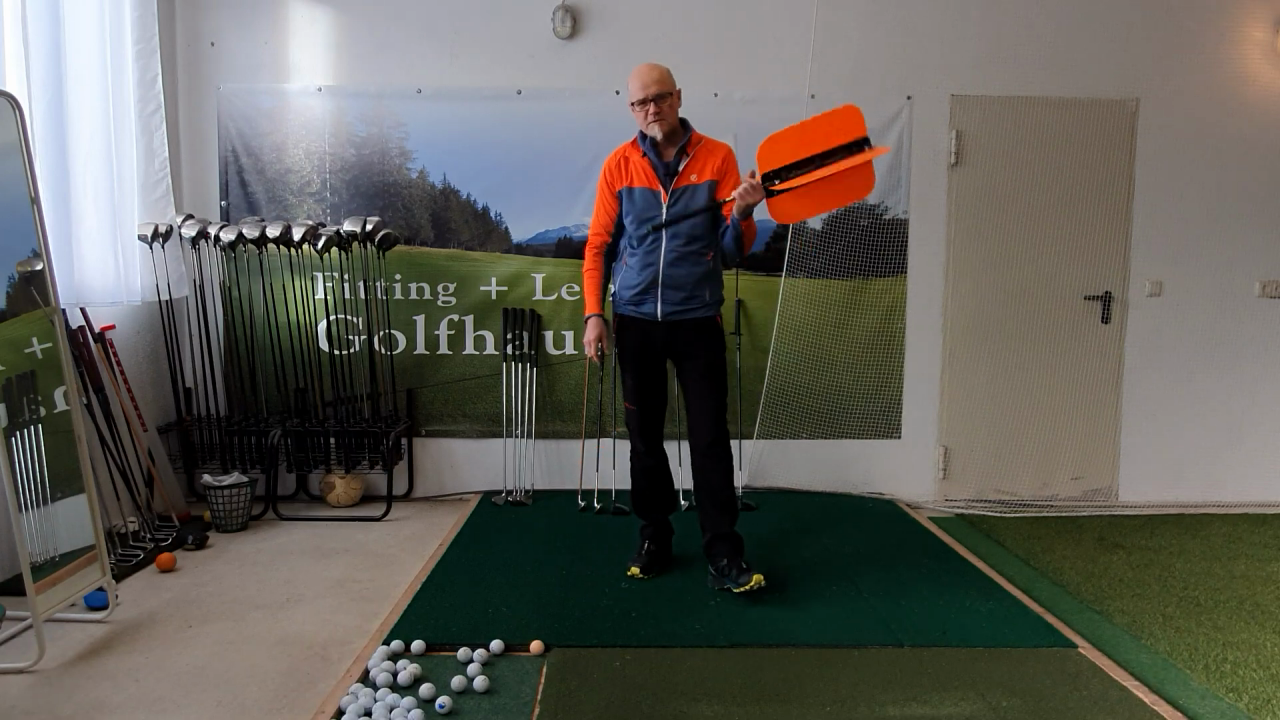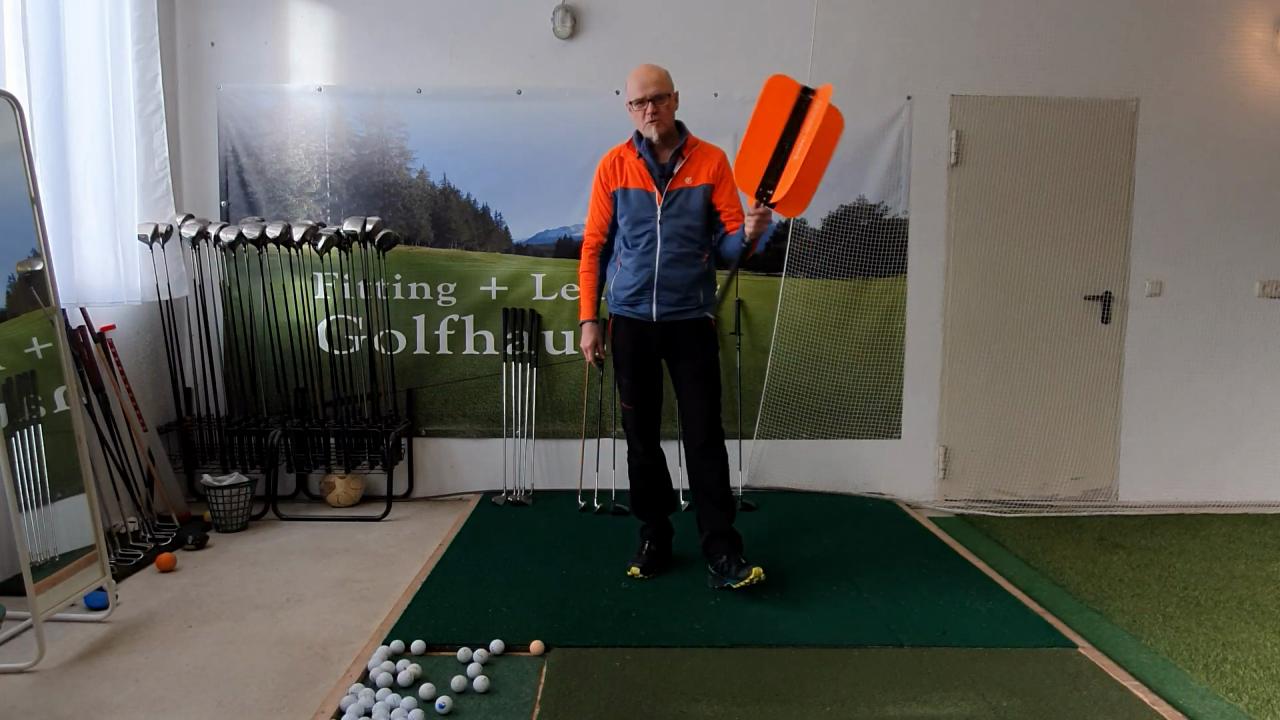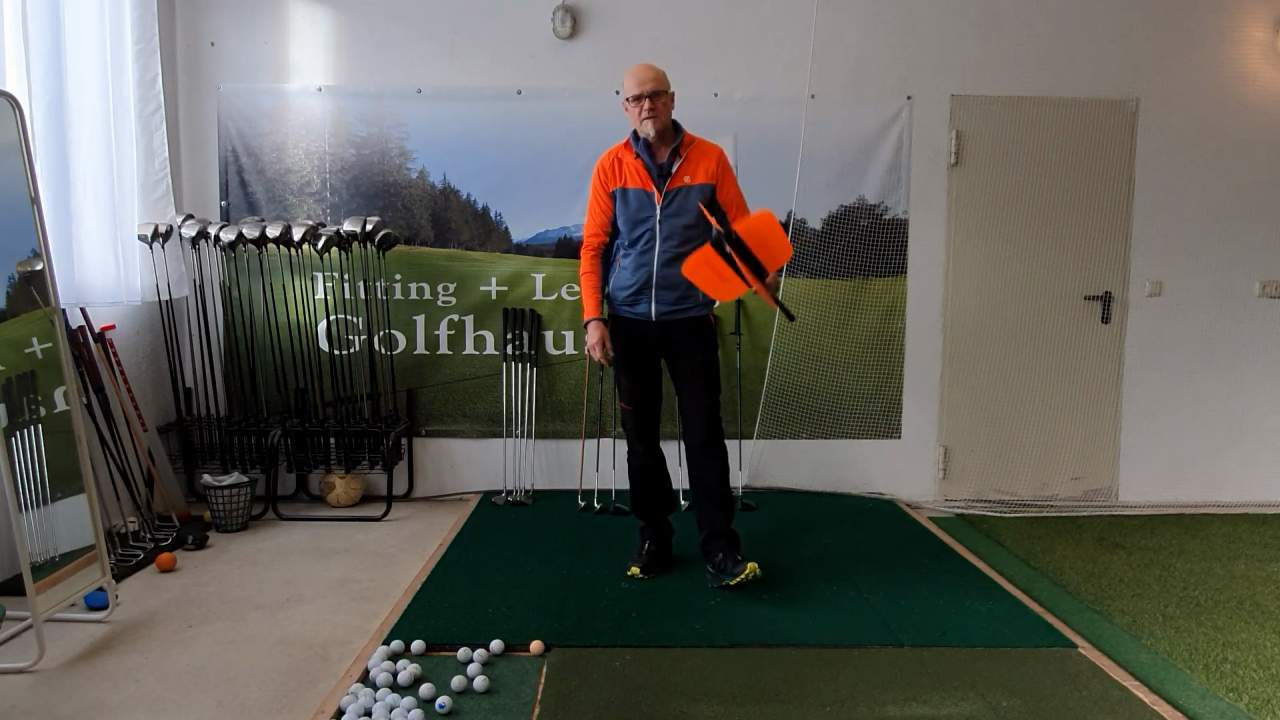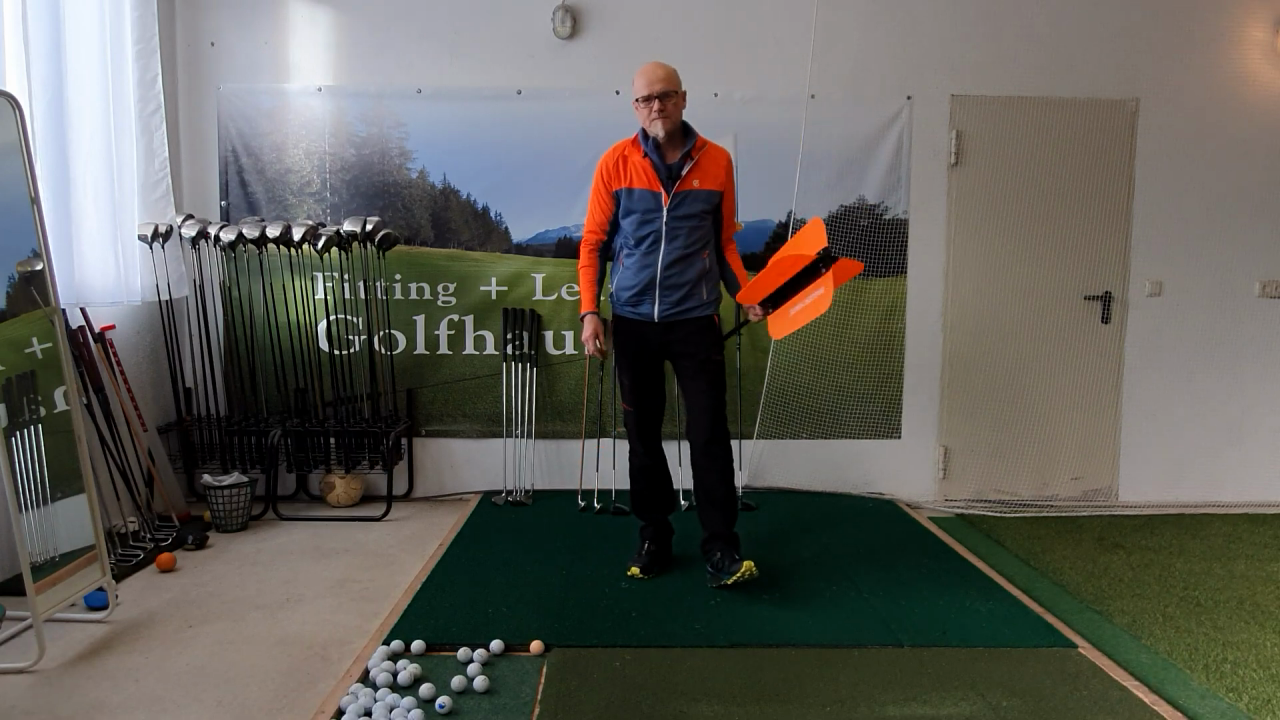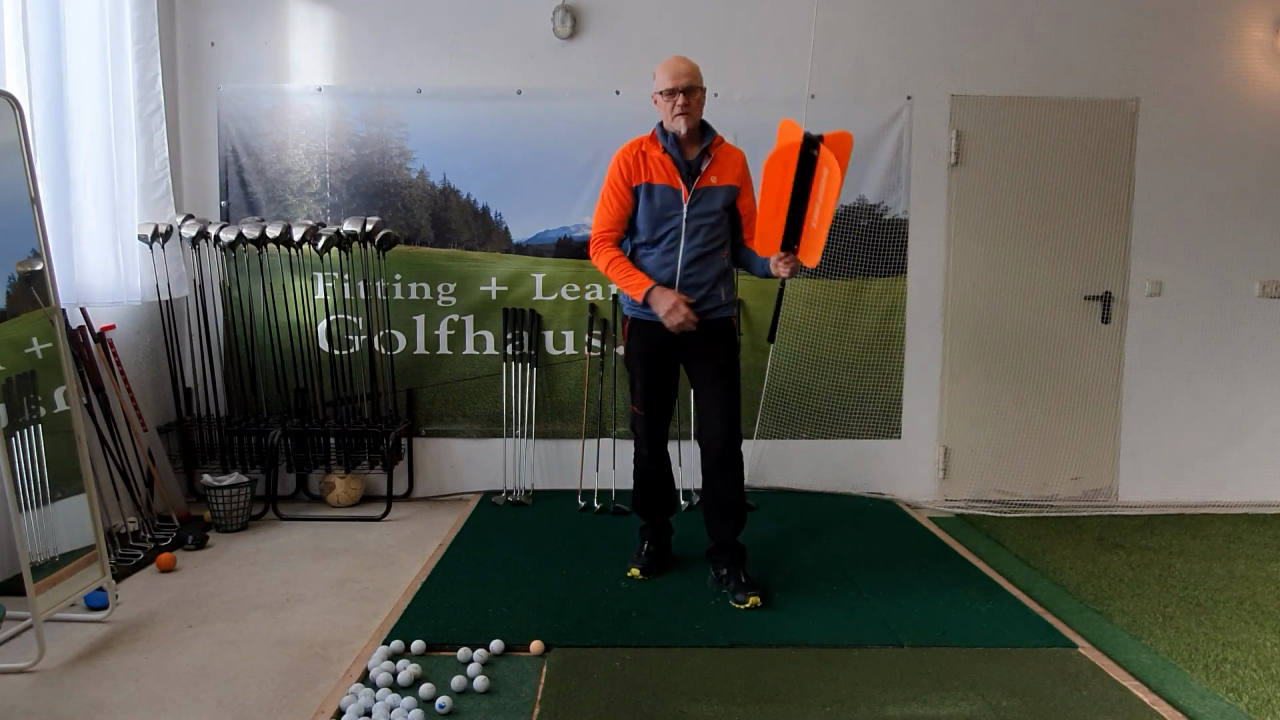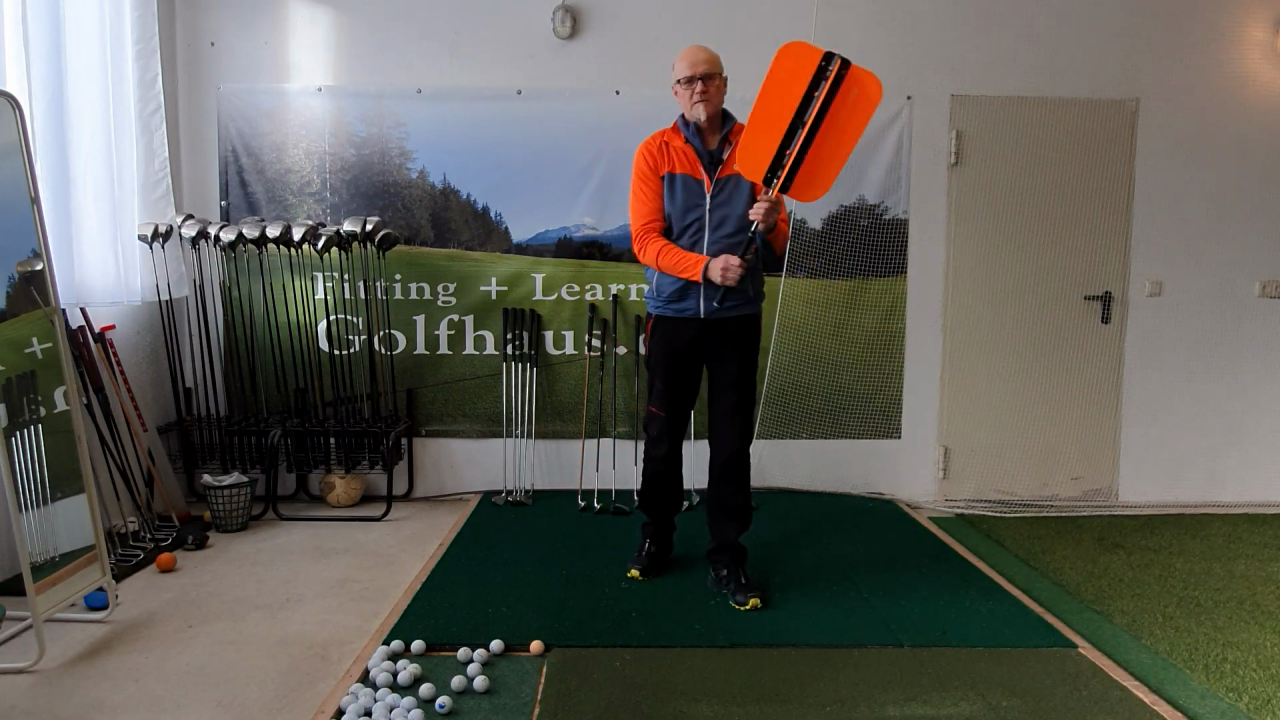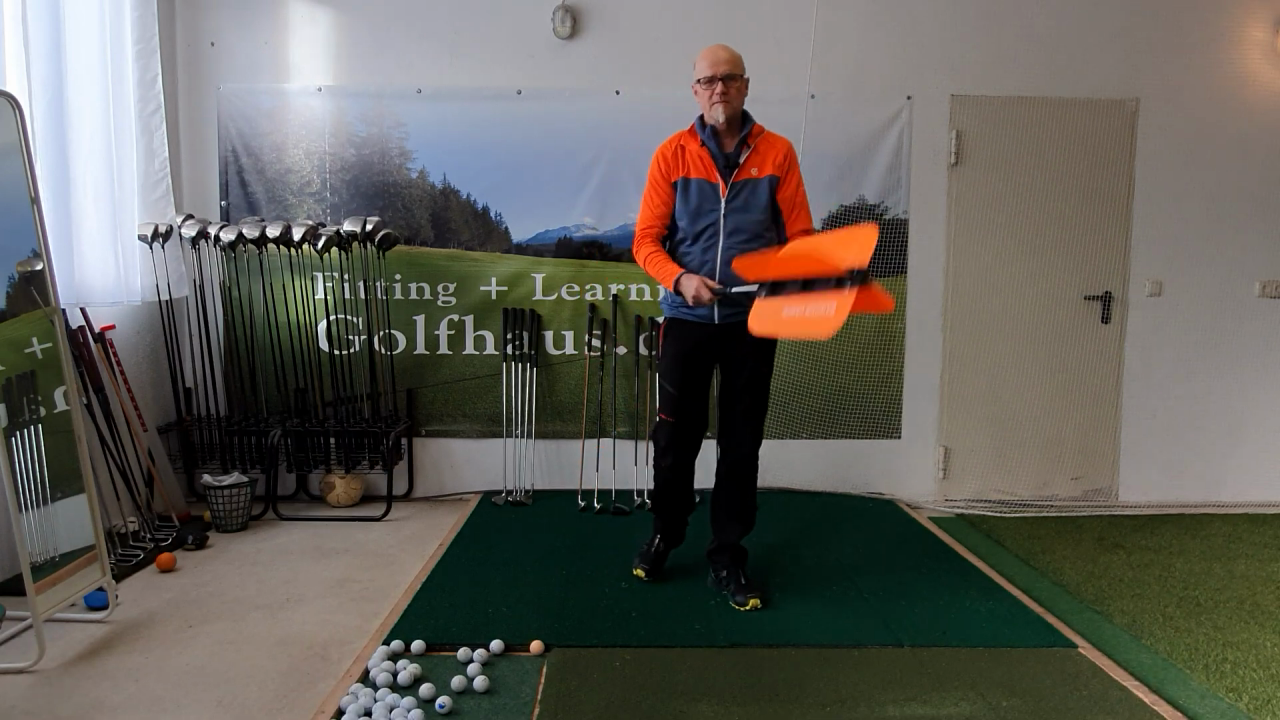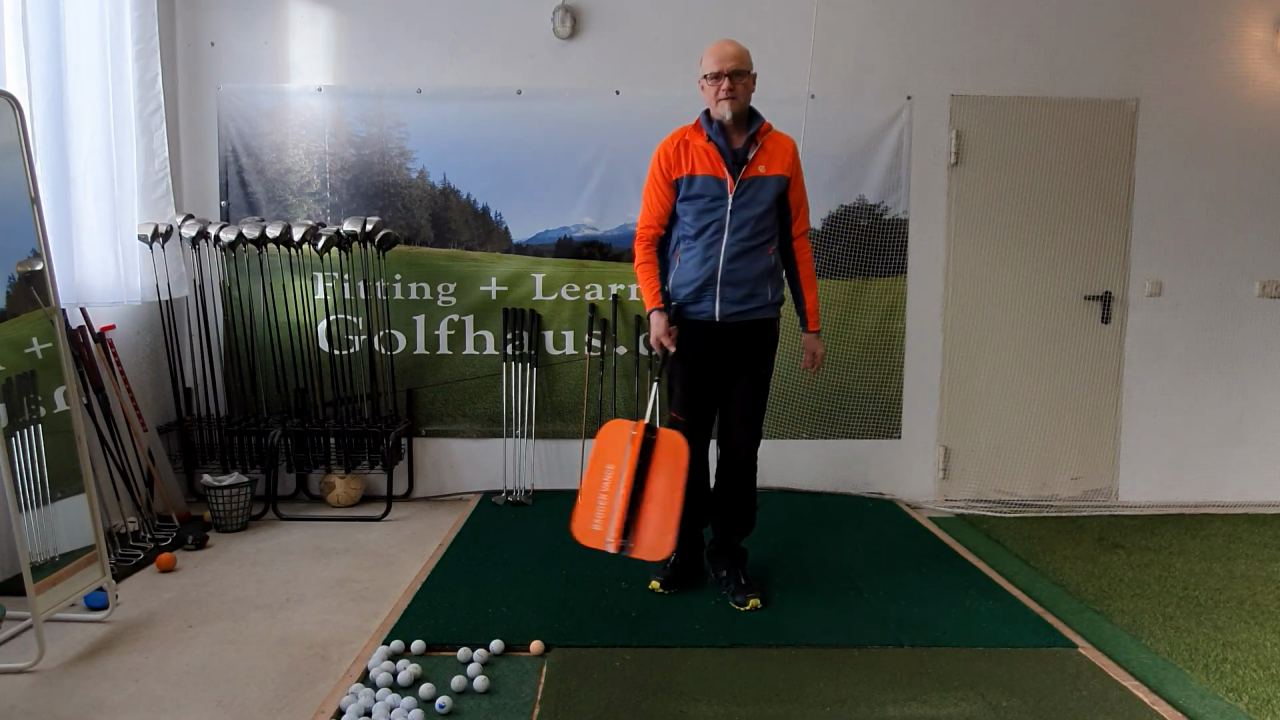
dt=0.3s
person 1, frame 1
left shoulder: (717, 156)
right shoulder: (617, 165)
left elbow: (736, 248)
right elbow: (598, 244)
left wrist: (743, 215)
right wrist: (592, 313)
left hip: (698, 321)
right hip: (635, 321)
left knee: (710, 437)
right knee: (644, 435)
left ankle: (723, 553)
right ankle: (654, 537)
person 1, frame 2
left shoulder: (711, 161)
right shoulder: (613, 165)
left elbow: (726, 241)
right elbow: (594, 247)
left wrist: (749, 232)
right wrist: (589, 318)
left hip: (692, 320)
right hip: (630, 321)
left knee: (704, 436)
right knee: (640, 435)
left ankle: (722, 552)
right ankle: (653, 537)
person 1, frame 3
left shoulder: (710, 158)
right shoulder: (611, 165)
left elbow: (737, 228)
right elbow: (594, 247)
right wrist: (594, 317)
left hip: (691, 319)
right hip: (629, 322)
left knee: (705, 433)
right knee: (640, 434)
left ankle: (720, 548)
right ankle: (653, 536)
person 1, frame 4
left shoulder: (717, 161)
right shoulder: (615, 163)
right elbow: (593, 244)
left wrist: (745, 292)
right wrist: (590, 310)
left hip: (696, 319)
right hip: (632, 321)
left knee: (710, 434)
right knee: (643, 434)
left ankle: (721, 549)
right ankle: (654, 537)
person 1, frame 5
left shoulder: (732, 161)
right shoulder: (631, 159)
left elbow: (743, 240)
right elbow: (603, 243)
left wrist: (772, 262)
right wrist: (652, 293)
left hip: (714, 321)
right hip: (649, 323)
left knee: (722, 440)
right knee: (649, 436)
left ankle: (726, 558)
right ankle: (654, 537)
person 1, frame 6
right shoulder: (654, 151)
left elbow: (779, 238)
right elbow: (646, 240)
left wrist: (771, 222)
right wrist: (705, 266)
left hip: (737, 317)
right hip: (672, 315)
left knee: (731, 440)
right knee: (663, 434)
left ankle: (727, 558)
right ankle: (656, 535)
person 1, frame 7
left shoulder: (778, 152)
right shoulder: (671, 154)
left elbow: (800, 236)
right elbow: (646, 241)
right wrist: (681, 279)
left hip: (753, 323)
right hip: (687, 320)
left knee: (741, 443)
right knee: (675, 436)
left ankle: (728, 557)
right ankle: (665, 533)
person 1, frame 8
left shoulder: (782, 151)
right shoulder: (674, 149)
left elbow: (796, 241)
right elbow: (649, 238)
left wrist: (811, 323)
right wrist: (656, 310)
left hip: (754, 322)
right hip: (689, 320)
left knee: (740, 443)
right knee: (687, 439)
left ankle: (728, 555)
right ankle: (684, 548)
